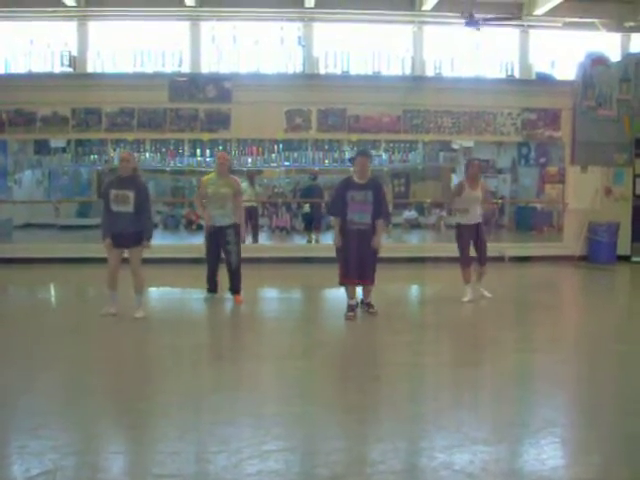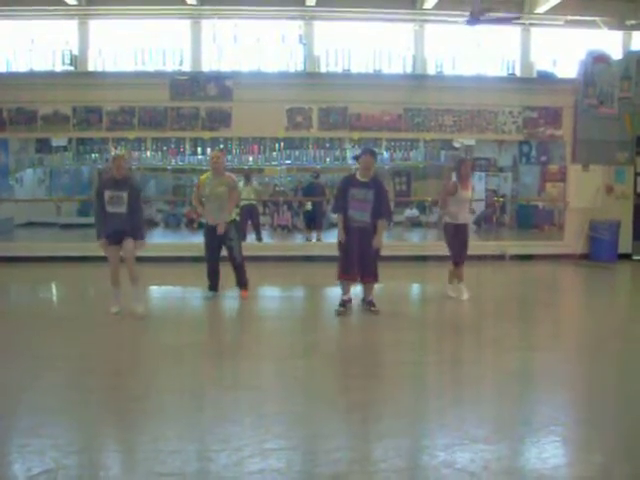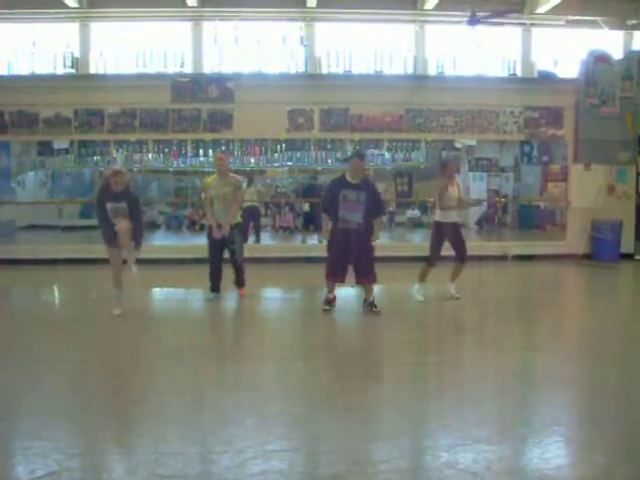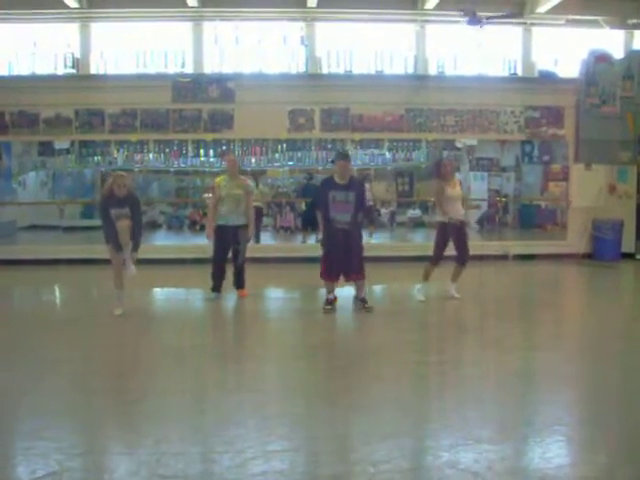
dt=0.3s
person 1, frame 1
left shoulder: (376, 186)
right shoulder: (344, 185)
left elbow: (382, 214)
right elbow: (336, 212)
left wrist: (378, 235)
right wrist: (336, 233)
left hip: (369, 235)
right hip: (348, 234)
left knee: (368, 269)
right knee: (348, 269)
left ankle: (366, 301)
right ankle: (351, 303)
person 1, frame 2
left shoulder: (378, 186)
right shoulder: (347, 182)
left elbow: (383, 214)
right elbow: (339, 209)
left wrist: (379, 235)
right wrist: (340, 229)
left hip: (369, 233)
right hip: (349, 231)
left knee: (370, 267)
right knee: (347, 265)
left ankle: (368, 299)
right ankle: (345, 299)
person 1, frame 3
left shoulder: (369, 186)
right shoulder: (336, 184)
left elbow: (378, 212)
right elbow: (326, 209)
left wrist: (376, 231)
right wrist: (326, 228)
left hip: (362, 234)
right hip: (339, 233)
left knee: (366, 267)
right knee: (334, 266)
left ankle: (369, 300)
right ankle: (329, 296)
person 1, frame 4
left shoulder: (357, 185)
right shoulder: (325, 184)
left elbow: (362, 208)
right elbow: (319, 208)
left wrist: (357, 223)
right wrist: (322, 228)
left hip: (352, 232)
right hip: (332, 232)
left knee: (356, 265)
right knee: (329, 266)
left ankle: (361, 297)
right ankle: (330, 297)
person 2, frame 1
left shoulder: (139, 185)
right shoulder: (110, 185)
left elbow: (146, 212)
right elbow: (106, 211)
left wrist: (147, 236)
right wrist: (105, 234)
left hip: (134, 233)
right hip: (115, 233)
left knee: (136, 269)
right knee: (112, 269)
left ankle: (139, 306)
right ankle: (112, 303)
person 2, frame 2
left shoulder: (132, 186)
right shoulder: (103, 184)
left elbow: (138, 212)
right elbow: (99, 211)
left wrist: (140, 236)
right wrist: (100, 235)
left hip: (128, 229)
right hip: (110, 231)
left knee: (129, 260)
right knee: (113, 267)
left ankle: (138, 299)
right ankle: (116, 302)
person 2, frame 3
left shoulder: (131, 196)
right shoulder: (102, 195)
left elbow: (137, 219)
right elbow: (102, 221)
left wrist: (138, 244)
right wrist: (111, 243)
left hip: (128, 230)
right hip: (111, 233)
left knee: (121, 227)
right knee: (115, 267)
left ankle: (131, 261)
right ankle: (118, 303)
person 2, frame 4
left shoulder: (133, 199)
right shoulder: (106, 200)
left elbow: (137, 223)
right elbow: (107, 225)
left wrist: (135, 249)
right wrist: (118, 249)
left hip: (128, 231)
right hip: (113, 235)
left knee: (123, 225)
right knee: (117, 267)
left ankle: (128, 261)
right ankle: (119, 303)
person 3, frame 1
left shoulder: (234, 182)
right shoulder: (206, 181)
left elbow: (240, 206)
right elbow: (198, 201)
left wrist: (242, 228)
right wrist: (203, 215)
left hip: (230, 225)
right hip: (212, 226)
left knee: (233, 260)
right knee: (212, 260)
left ankle: (236, 291)
right ankle: (212, 290)
person 3, frame 2
left shoulder: (230, 179)
right shoulder: (203, 180)
left elbow: (232, 202)
right elbow: (196, 199)
left wrist: (223, 222)
right wrist: (205, 214)
left hip: (228, 222)
right hip: (210, 224)
left knee: (236, 256)
right knee: (211, 258)
left ankle: (243, 286)
right ankle: (213, 288)
person 3, frame 3
left shoulder: (236, 180)
right shoulder: (209, 182)
left elbow: (237, 204)
right elbow: (208, 205)
left wrist: (227, 224)
right wrist: (213, 225)
left hip: (232, 224)
right hip: (215, 226)
left knee: (237, 257)
right knee: (214, 259)
left ankle: (240, 285)
right ankle: (214, 289)
person 3, frame 4
left shoulder: (246, 183)
right shoulder: (219, 182)
left elbow: (249, 206)
right elbow: (212, 205)
left wrist: (251, 227)
right wrist: (209, 226)
left hip: (240, 225)
right hip: (222, 225)
left knee: (239, 259)
right knee: (218, 258)
left ankle: (240, 286)
right ankle: (216, 289)
person 4, frame 1
left shoulder: (482, 186)
right shoulder: (461, 186)
right elbow: (450, 204)
left wrist: (485, 211)
right wrist: (459, 209)
left hip: (477, 224)
right hip: (463, 225)
left knee: (482, 256)
right knee: (465, 258)
left ankle: (479, 286)
right ankle: (468, 290)
person 4, frame 2
left shoulder: (470, 186)
right shoulder: (453, 186)
right elbow: (442, 204)
left wrist: (470, 210)
right wrist: (448, 213)
left hip: (463, 225)
right hip: (451, 224)
left knee: (461, 258)
right knee: (457, 257)
left ankle: (450, 286)
right ankle: (462, 288)
person 4, frame 3
left shoulder: (456, 184)
right shoulder: (443, 185)
left elbow: (460, 204)
right elbow: (441, 206)
left wrist: (472, 204)
right wrist: (456, 206)
left hip: (454, 224)
right hip: (441, 224)
left knee: (462, 256)
right knee: (432, 258)
left ankle: (451, 286)
right ankle: (419, 288)
person 4, frame 4
left shoulder: (458, 182)
right shoulder: (440, 186)
left elbow: (462, 203)
right elbow: (441, 208)
left wrist: (466, 211)
right wrist: (452, 218)
left hip: (459, 224)
right hip: (445, 224)
left knee: (463, 258)
right knee: (436, 258)
left ankle: (452, 287)
right ankle: (422, 287)
